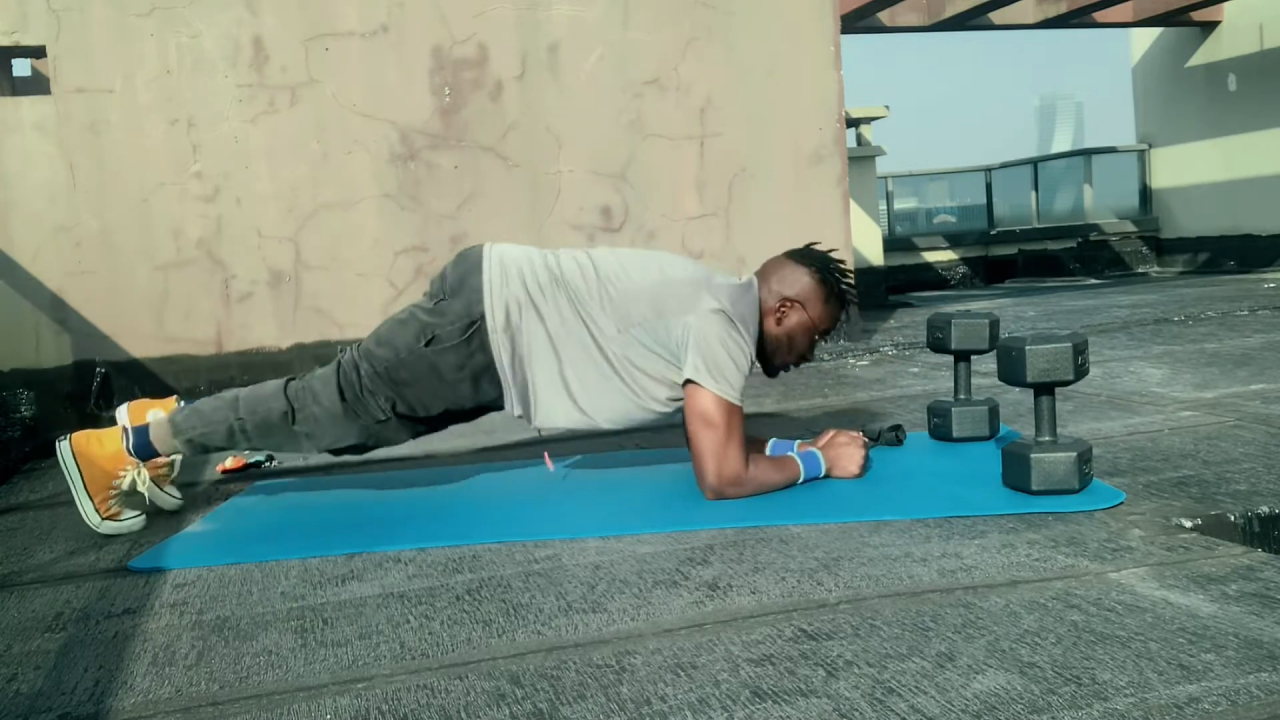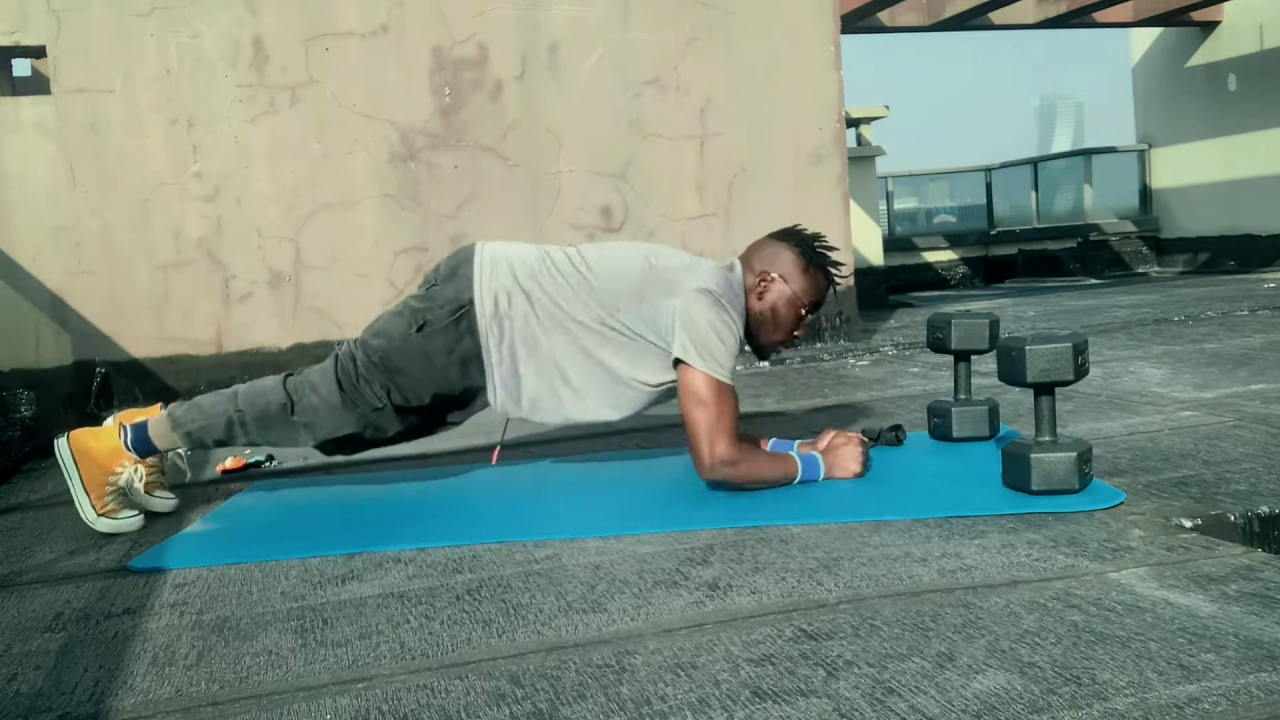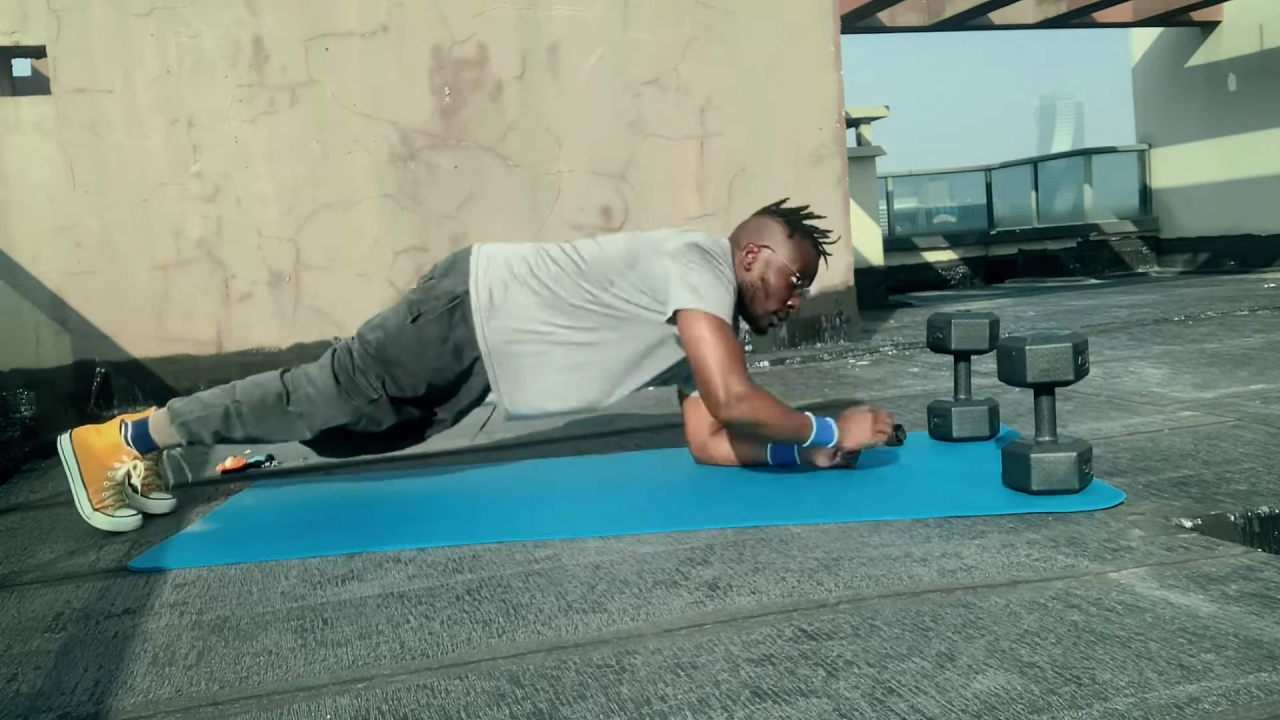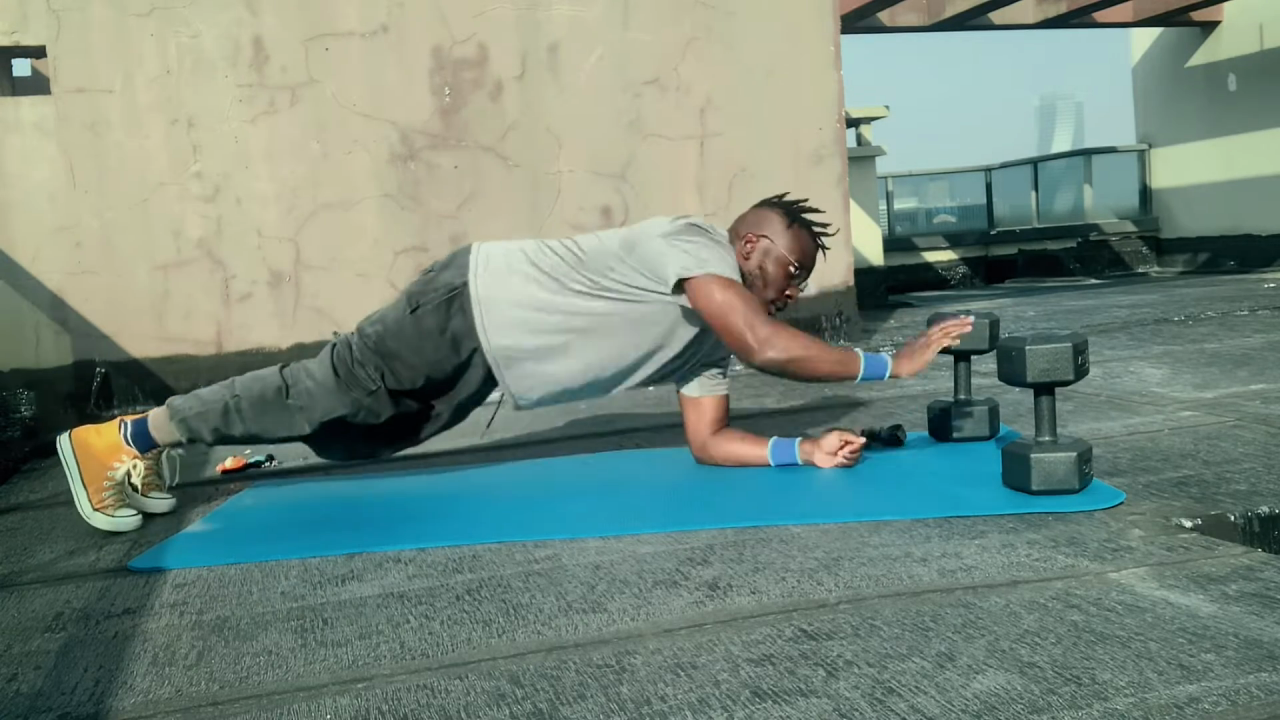
dt=0.1s
person 1, frame 1
left shoulder: (714, 303)
right shoulder: (724, 322)
left elbow: (715, 446)
right elbow: (722, 478)
left wrist: (790, 446)
right wrist: (813, 463)
left hip: (498, 314)
right hip: (487, 317)
left knee: (349, 417)
right knee: (333, 408)
left ankle: (166, 420)
right ankle: (126, 445)
person 1, frame 2
left shoulder: (705, 295)
right shoulder: (709, 303)
left elbow: (711, 435)
right elbow: (719, 460)
left wrist: (792, 446)
right wrist: (812, 464)
left hip: (491, 312)
right hip: (480, 309)
left knee: (345, 417)
right knee: (332, 402)
left ankle: (162, 427)
right ankle: (127, 441)
person 1, frame 3
left shoulder: (683, 325)
right shoulder: (688, 267)
left elbow: (709, 432)
right elbow: (736, 395)
left wrist: (787, 451)
right wrist: (830, 433)
left hip: (473, 365)
right hip: (466, 312)
left knee: (347, 424)
right knee: (323, 396)
left ankle: (159, 439)
right ankle: (121, 441)
person 1, frame 4
left shoulder: (701, 324)
right shoulder: (692, 244)
left elbow: (710, 440)
right elbow: (769, 343)
left wrist: (799, 448)
right wrist: (888, 363)
left hip: (491, 353)
right hip: (469, 303)
left knee: (358, 427)
right knee: (325, 391)
left ankle: (165, 435)
right ankle: (121, 439)
